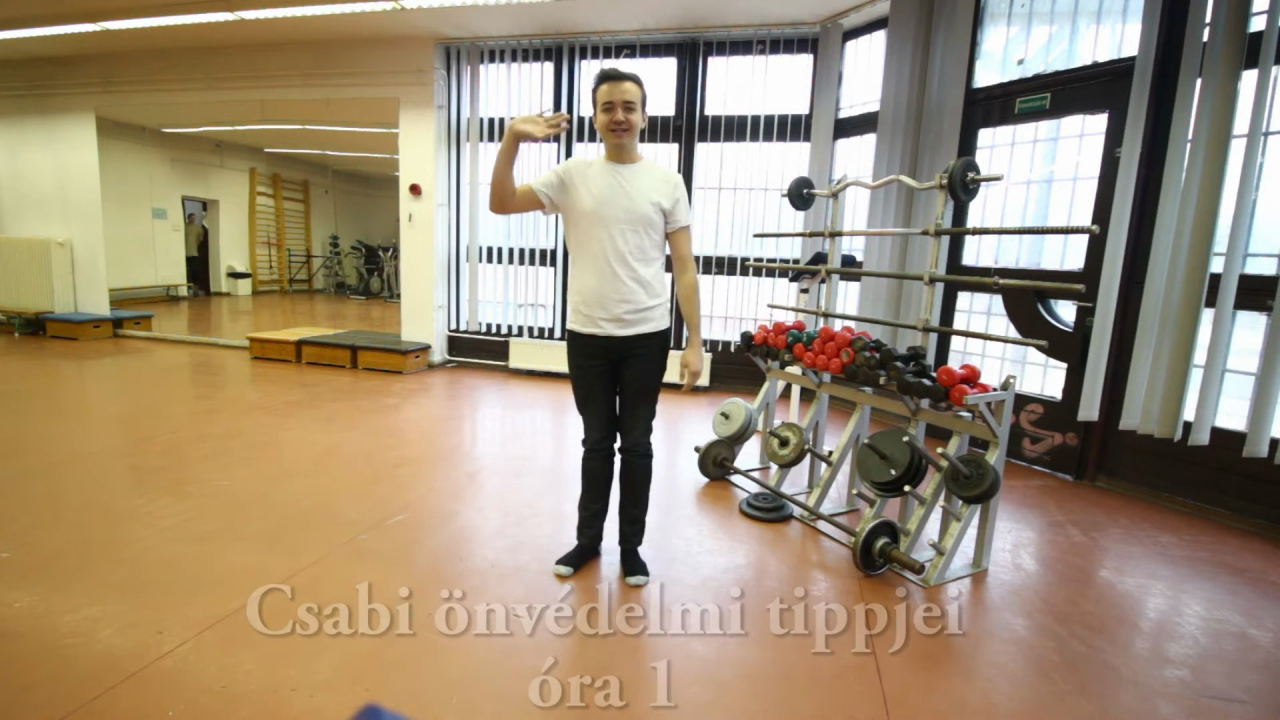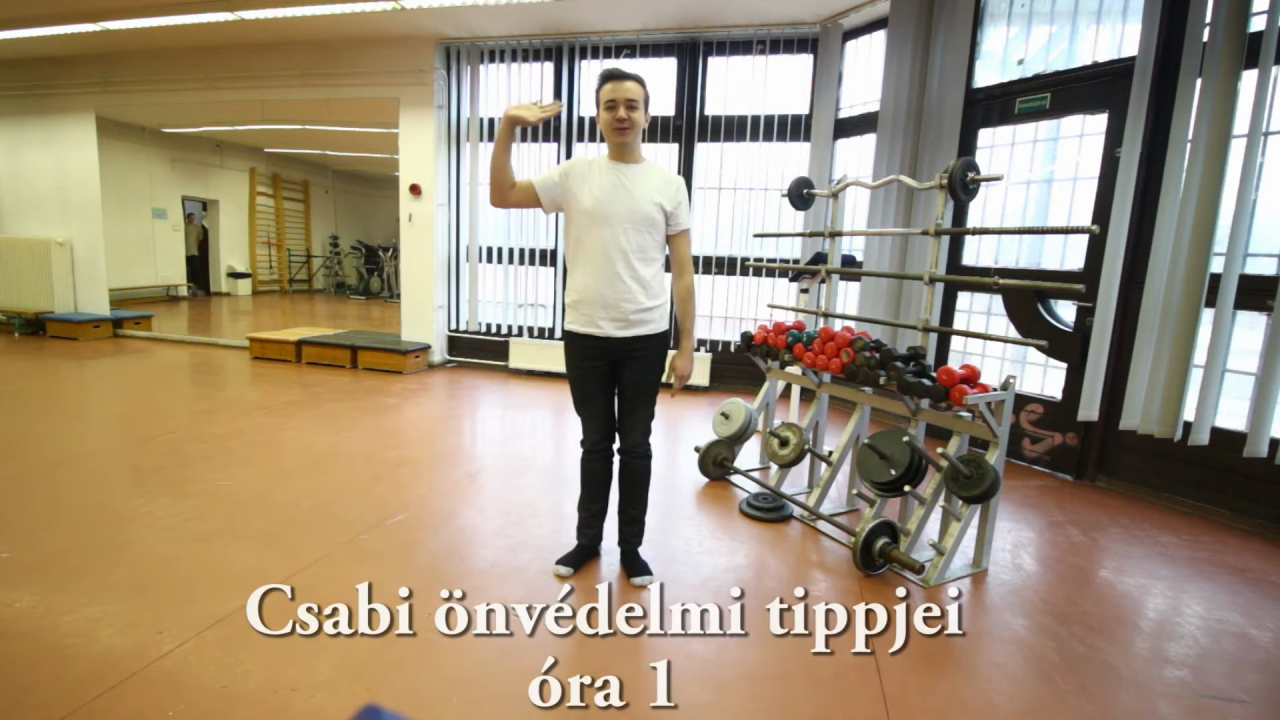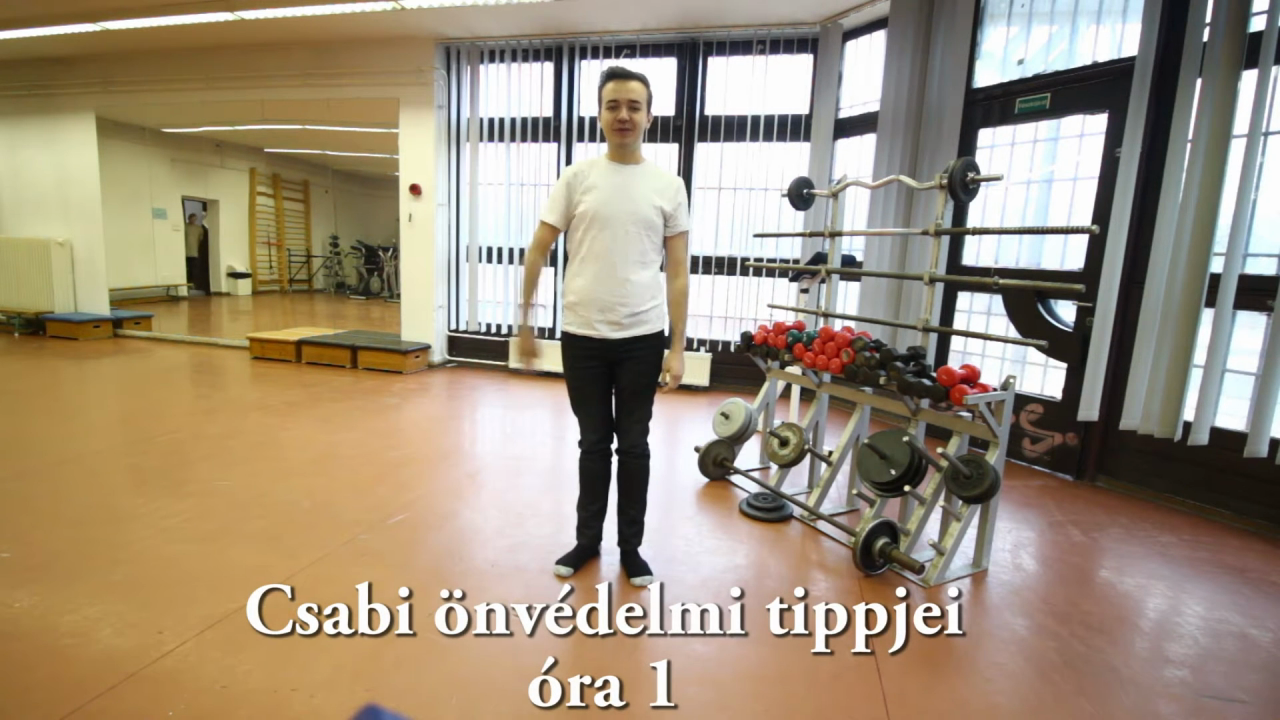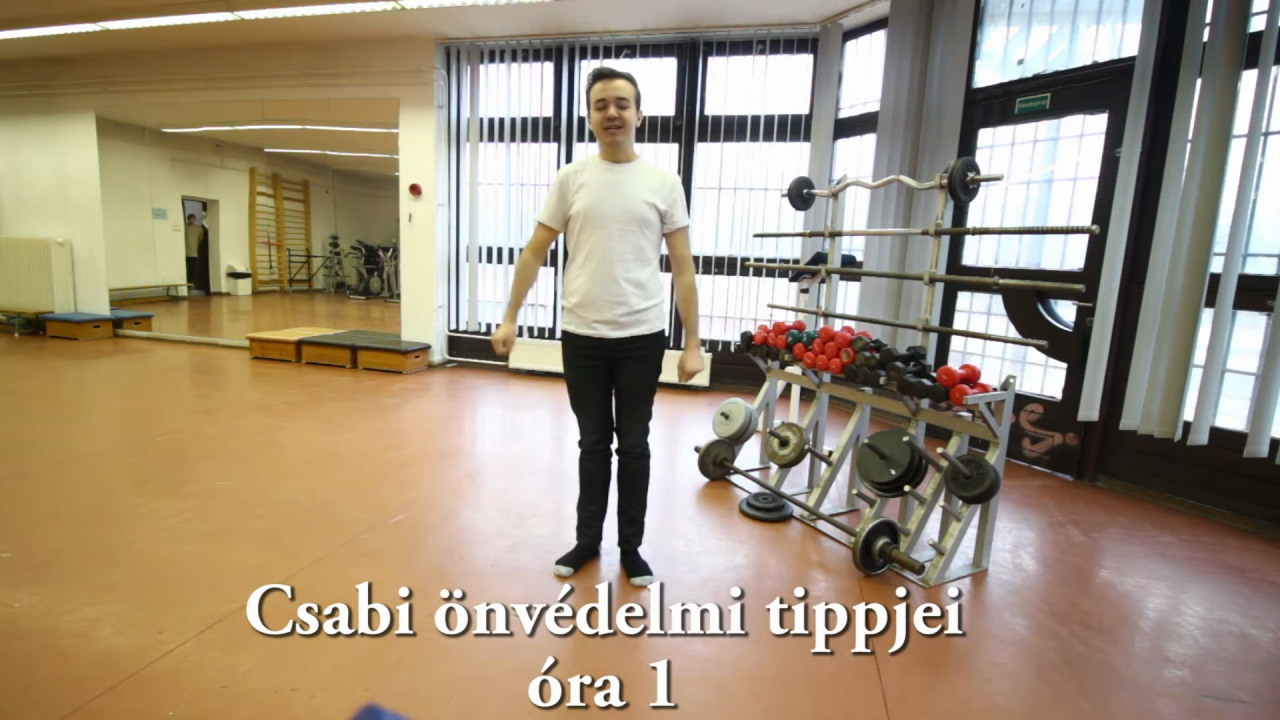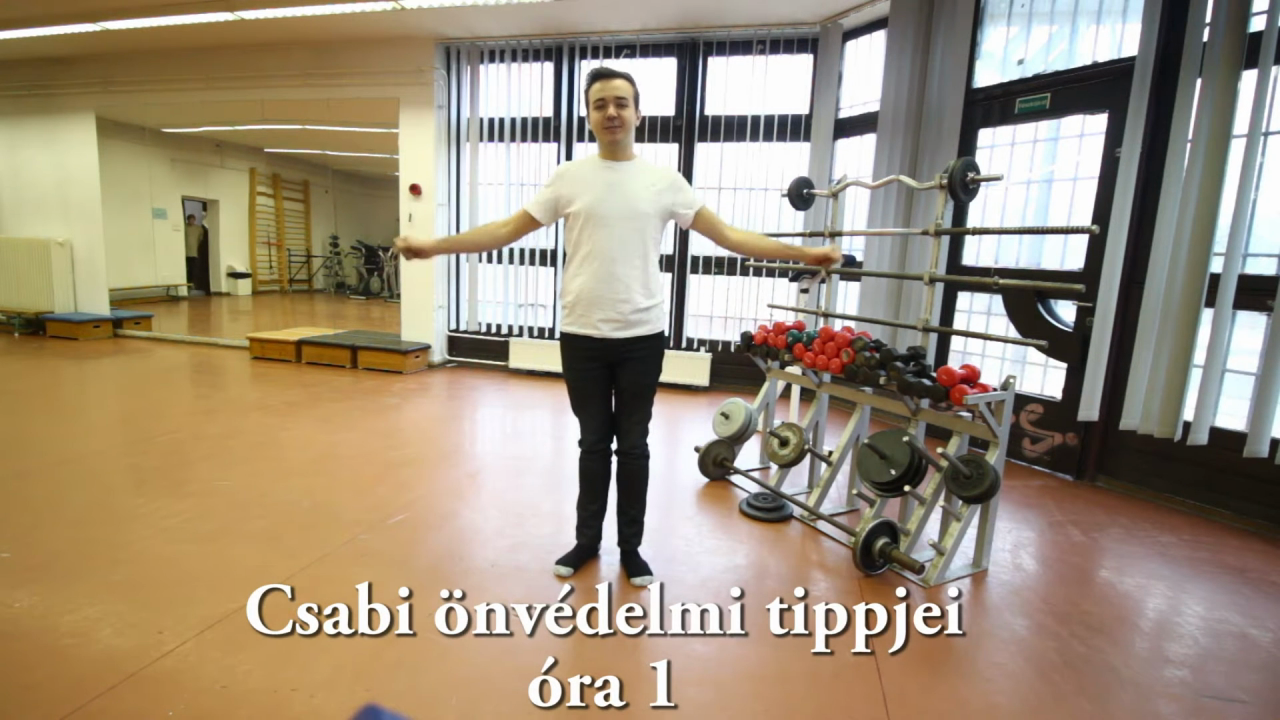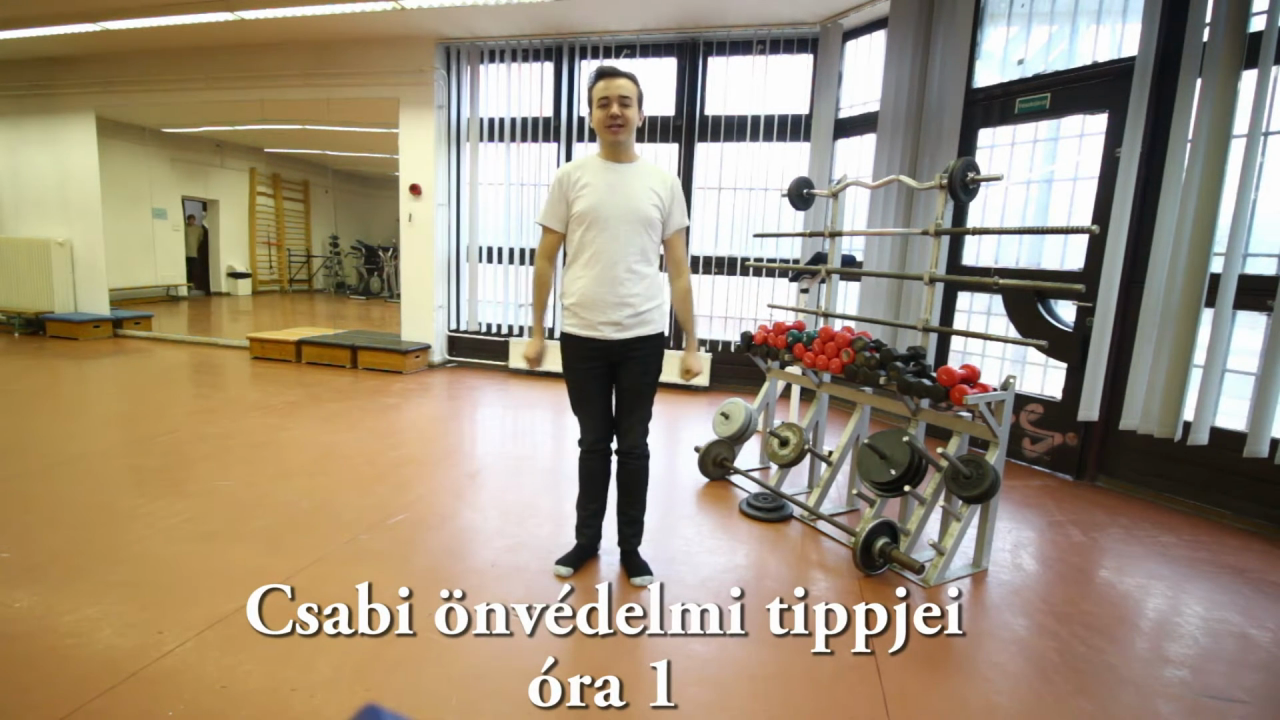
dt=0.5s
person 1, frame 1
left shoulder: (666, 182)
right shoulder: (573, 175)
left elbow: (684, 266)
right elbow: (501, 201)
left wrist: (694, 341)
right wrist: (514, 138)
left hip: (646, 336)
right hip: (588, 335)
left knee: (636, 444)
right knee: (596, 441)
left ankle: (630, 547)
right ankle: (588, 540)
person 1, frame 2
left shoulder: (669, 184)
right shoulder: (575, 174)
left elbow: (682, 271)
right elbow: (501, 196)
left wrist: (686, 346)
right wrist: (508, 126)
left hip: (645, 338)
right hip: (586, 335)
left knee: (635, 445)
right knee: (595, 443)
left ankle: (630, 546)
right ankle: (588, 539)
person 1, frame 3
left shoulder: (669, 186)
right shoulder: (577, 177)
left elbow: (675, 270)
right elbow: (539, 251)
left wrist: (676, 345)
right wrist: (526, 322)
left hip: (641, 338)
right hip: (584, 336)
left knee: (633, 445)
right knee: (592, 442)
left ankle: (630, 546)
right ankle: (587, 540)
person 1, frame 4
left shoulder: (664, 182)
right shoulder: (571, 178)
left elbow: (682, 266)
right elbow: (535, 252)
left wrist: (693, 341)
right wrist: (509, 319)
left hip: (641, 336)
right hip: (583, 336)
left knee: (633, 444)
right knee: (593, 442)
left ankle: (630, 547)
right ankle: (587, 540)
person 1, frame 5
left shoulder: (663, 180)
right shoulder: (568, 177)
left elbow: (724, 233)
right elbow: (510, 228)
left wrist: (800, 254)
right wrist: (435, 247)
left hip: (641, 336)
right hip: (582, 335)
left knee: (633, 444)
right knee: (593, 442)
left ankle: (630, 547)
right ankle: (587, 540)
person 1, frame 6
left shoulder: (664, 183)
right shoulder: (570, 177)
left elbow: (679, 269)
right elbow: (546, 259)
left wrist: (691, 343)
right wrist: (537, 332)
left hip: (642, 338)
right hip: (584, 337)
left knee: (633, 444)
right knee: (593, 442)
left ankle: (630, 546)
right ankle: (587, 539)
